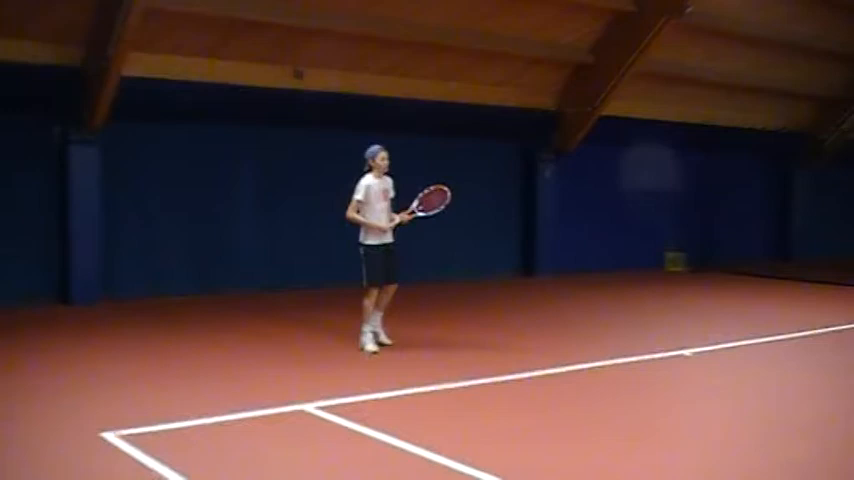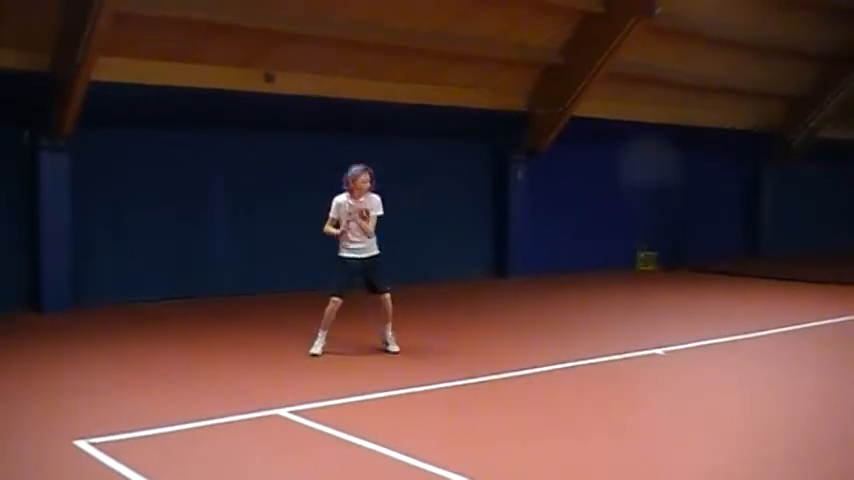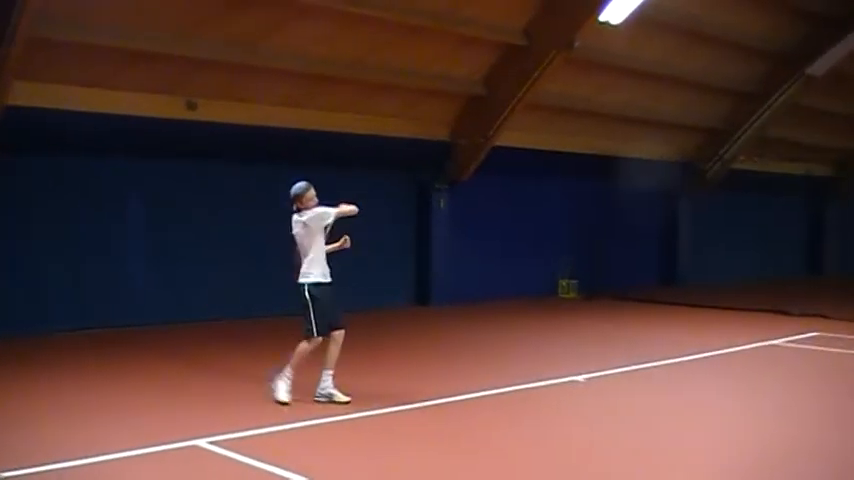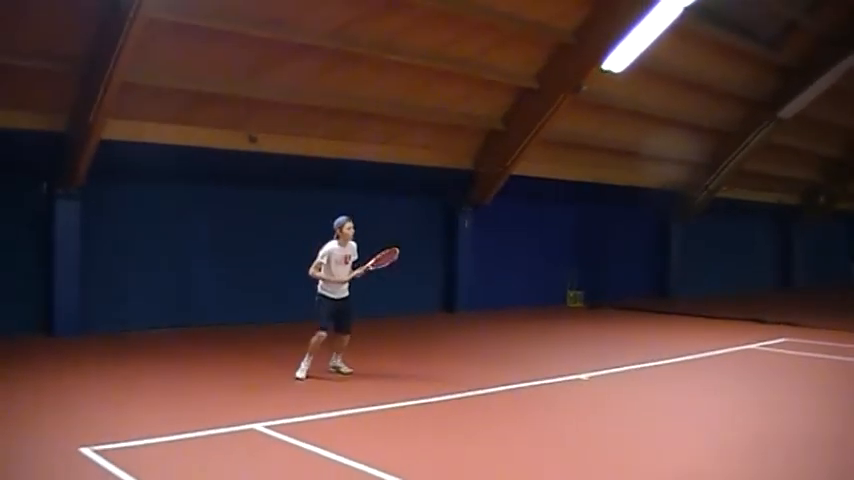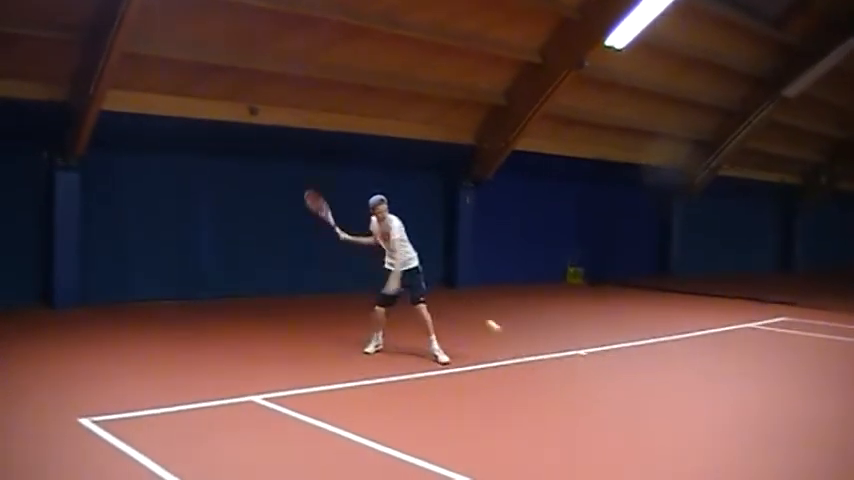
dt=1s
person 1, frame 1
left shoulder: (388, 182)
right shoulder: (365, 183)
right elbow: (350, 214)
left wrist: (399, 217)
right wrist: (375, 226)
left hip: (387, 241)
right hip: (371, 243)
left knee: (391, 285)
right knee: (373, 288)
left ankle: (375, 325)
right ankle: (366, 335)
person 1, frame 2
left shoulder: (375, 200)
right shoulder: (339, 201)
left elbow: (369, 231)
right elbow: (326, 228)
left wrist: (355, 220)
right wrist: (338, 232)
left hip: (370, 256)
right hip: (347, 257)
left knee: (385, 297)
right knee: (335, 300)
left ankle: (388, 337)
right ankle: (320, 340)
person 1, frame 3
left shoulder: (298, 219)
right shoulder: (316, 215)
right elbow: (351, 210)
left wrist: (337, 245)
right wrist: (343, 208)
left hip: (321, 283)
right hip: (312, 284)
left knee: (338, 333)
right knee: (314, 338)
left ankle: (325, 387)
right ankle: (284, 379)
person 1, frame 4
left shoulder: (353, 246)
right shoulder: (329, 249)
right elbow: (312, 272)
left wrist: (356, 273)
right wrist: (332, 280)
left hip: (343, 296)
right hip: (326, 296)
left knee: (345, 334)
right knee: (322, 334)
left ankle: (336, 361)
right ankle: (304, 365)
person 1, frame 5
left shoulder: (394, 222)
right shoulder: (373, 222)
left elbow: (396, 252)
right wrist: (348, 238)
left hip: (411, 268)
right hip: (392, 269)
left knee: (421, 307)
right knee: (379, 309)
left ankle: (435, 348)
right ankle: (377, 340)
